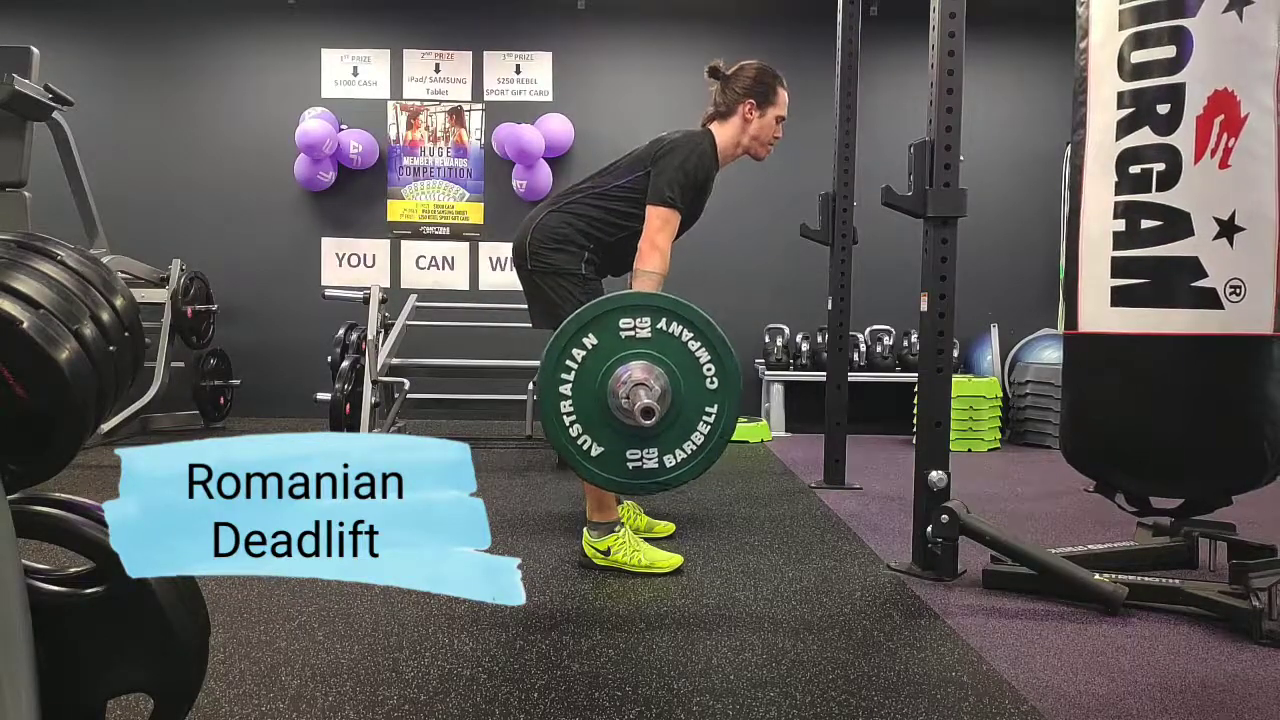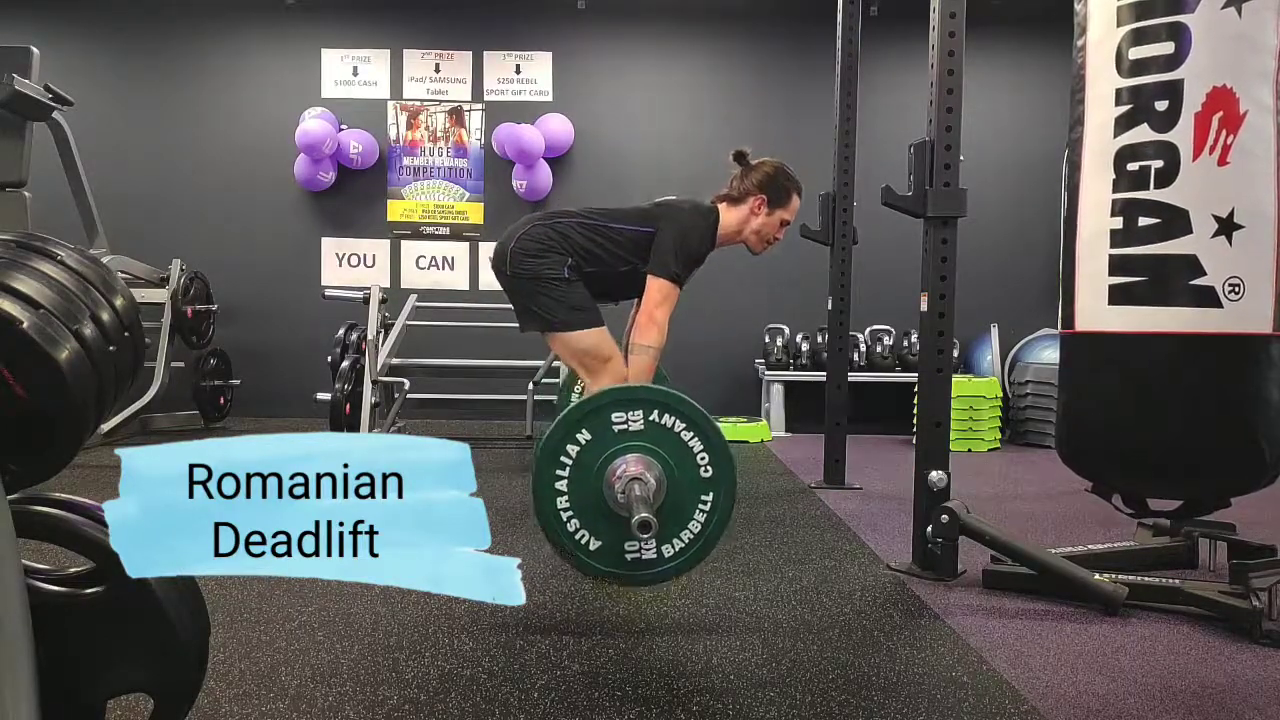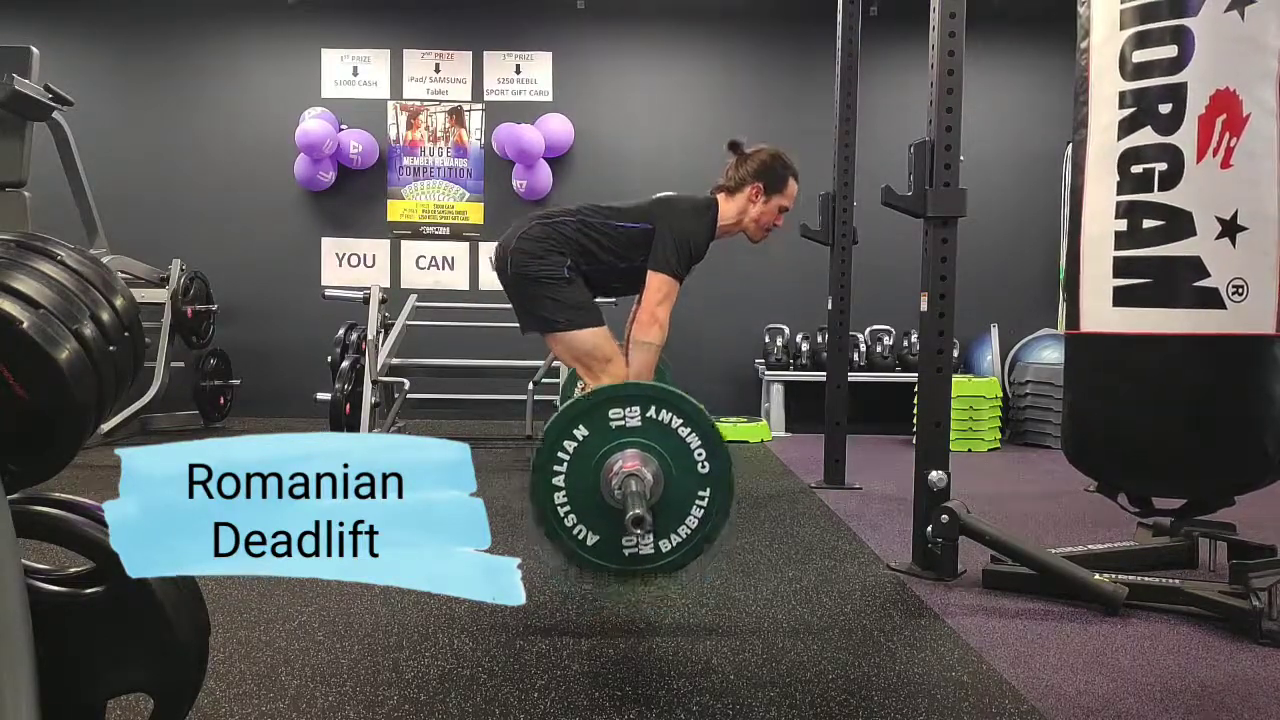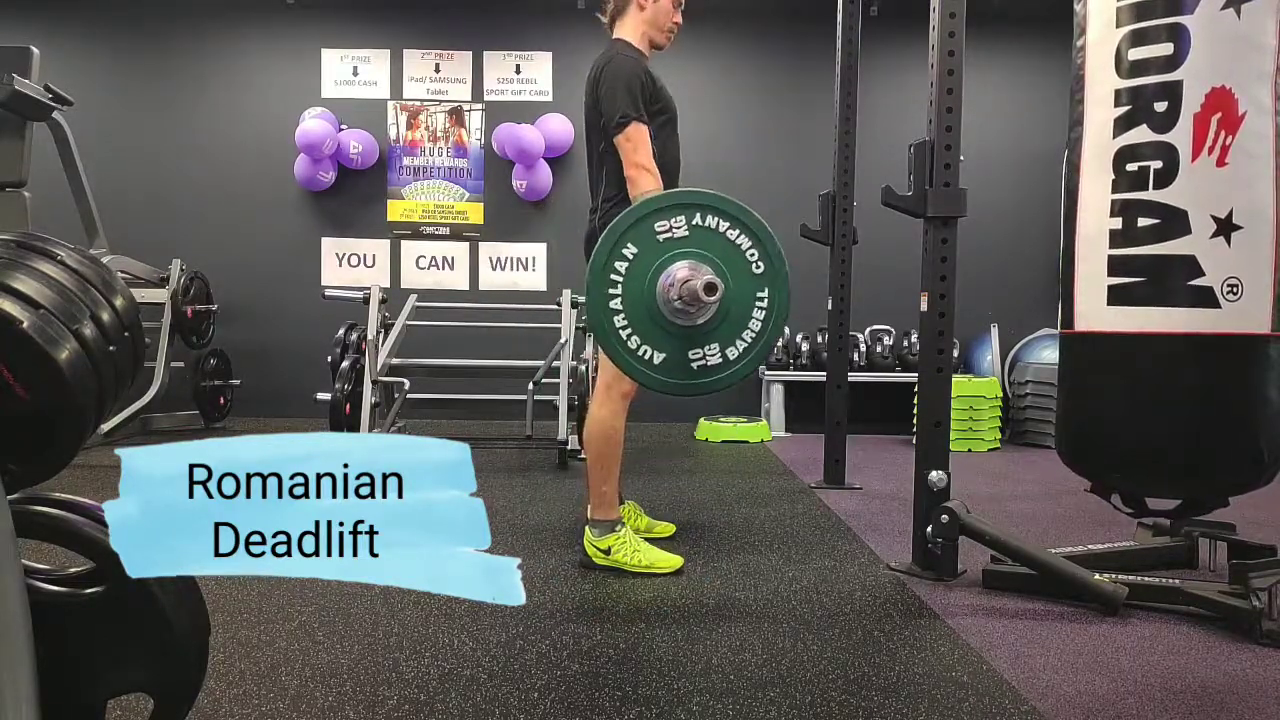
dt=1s
person 1, frame 1
left shoulder: (695, 156)
right shoulder: (690, 156)
left elbow: (646, 245)
right elbow: (653, 247)
left hip: (555, 249)
right hip: (556, 250)
left ankle: (611, 507)
right ankle: (604, 536)
person 1, frame 2
left shoulder: (691, 225)
right shoulder: (690, 226)
left elbow: (644, 316)
right elbow: (652, 321)
left hip: (530, 251)
right hip: (535, 253)
left knee: (607, 379)
right knee: (610, 382)
person 1, frame 3
left shoulder: (689, 217)
right shoulder: (688, 221)
left elbow: (643, 314)
right elbow: (652, 318)
left wrist: (630, 383)
left hip: (530, 255)
right hip: (533, 256)
left knee: (607, 378)
right knee: (609, 381)
person 1, frame 4
left shoulder: (625, 68)
right shoulder: (623, 66)
right elbow: (639, 168)
left knee: (619, 385)
right knee: (616, 386)
left ankle: (610, 508)
right ankle: (604, 533)
